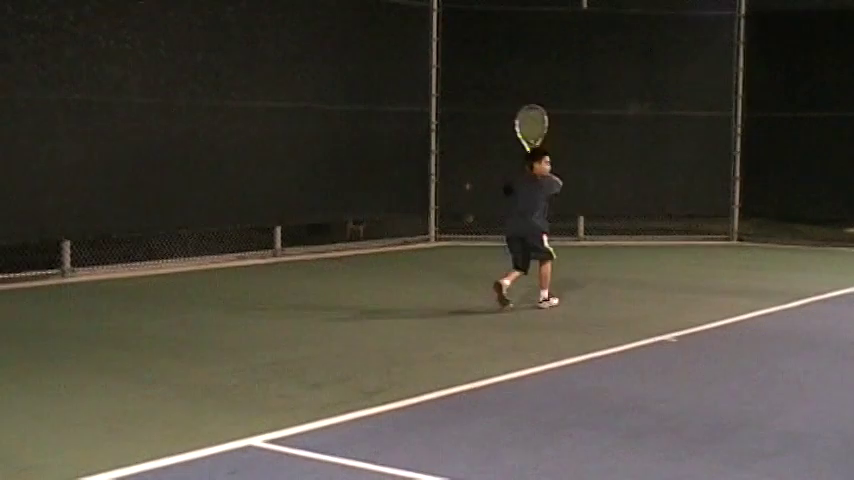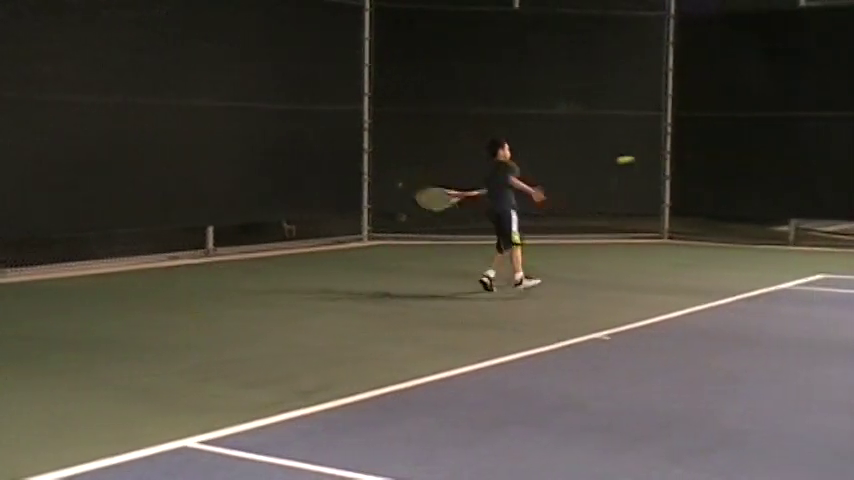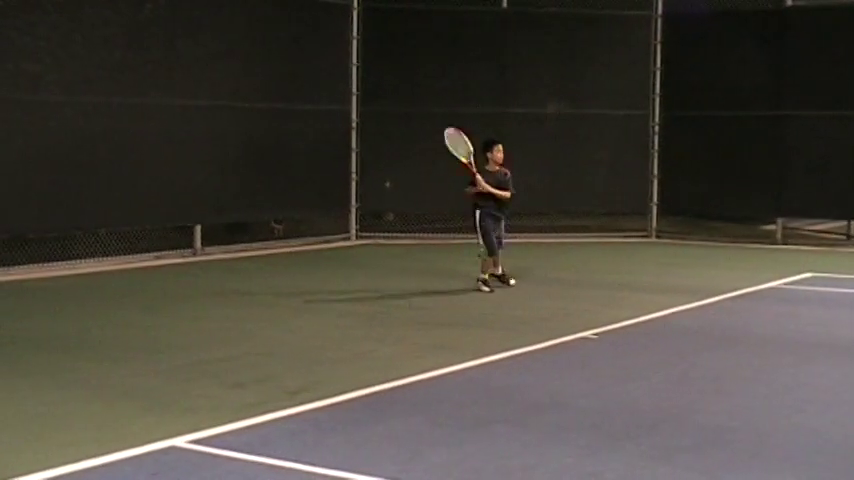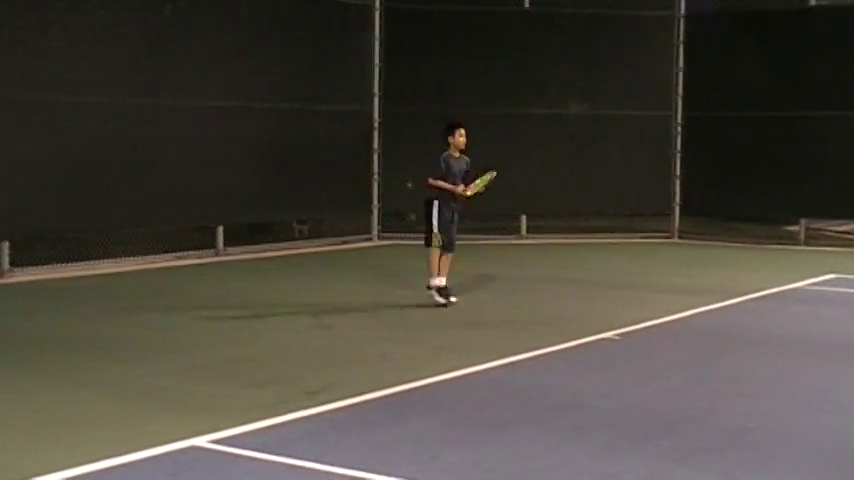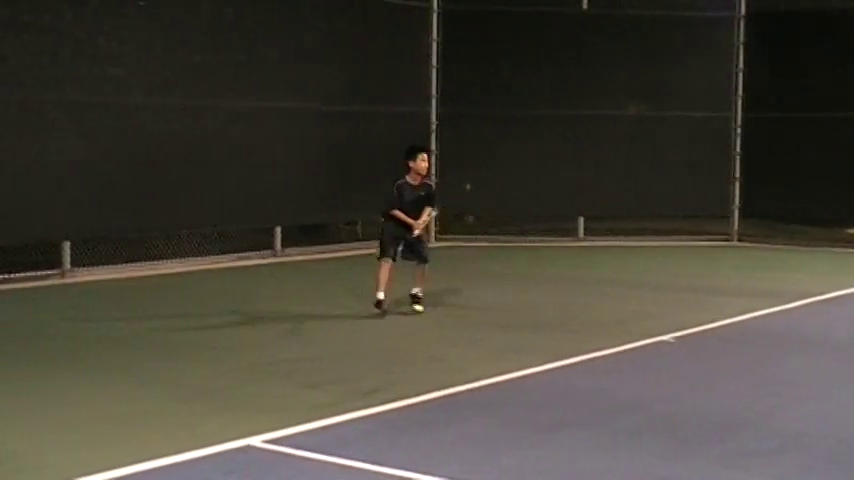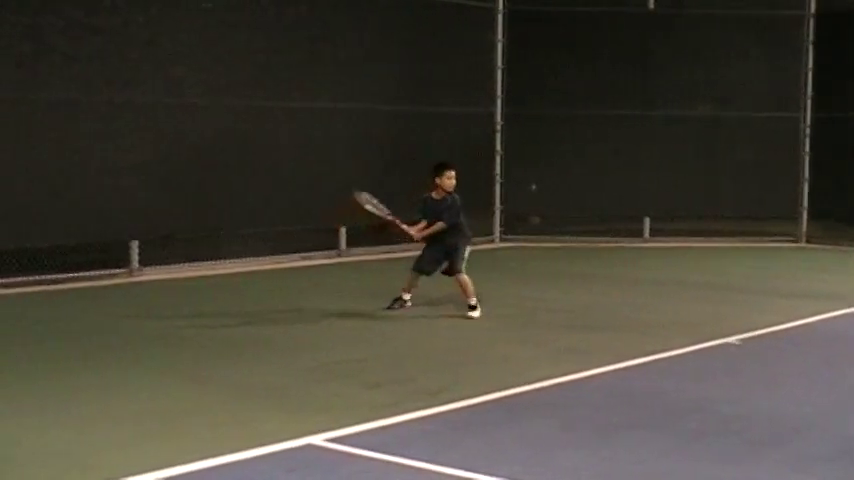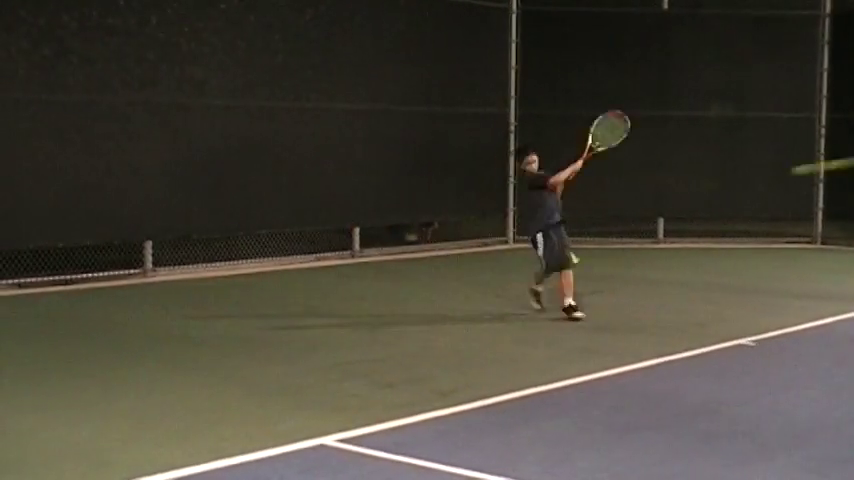
dt=0.7s
person 1, frame 1
left shoulder: (518, 181)
right shoulder: (546, 184)
left elbow: (506, 190)
right elbow: (559, 184)
right wrist: (547, 175)
left hip: (512, 230)
right hip: (534, 229)
left knee: (520, 268)
right knee: (547, 259)
left ankle: (503, 283)
right ankle: (544, 298)
person 1, frame 2
left shoulder: (493, 167)
right shoulder: (507, 166)
left elbow: (488, 190)
right elbow: (512, 181)
left wrist: (465, 194)
right wrist: (531, 191)
left hip: (496, 210)
right hip: (506, 209)
left knee: (503, 245)
right knee: (515, 243)
left ankle: (488, 276)
right ankle: (519, 278)
person 1, frame 3
left shoulder: (505, 174)
right shoulder: (479, 173)
left elbow: (508, 195)
right elbow: (469, 191)
left wrist: (491, 189)
right wrist: (477, 188)
left hip: (499, 214)
right hip: (482, 214)
left knee: (497, 247)
right knee: (490, 249)
left ankle: (499, 272)
right ankle: (483, 278)
person 1, frame 4
left shoulder: (465, 161)
right shoulder: (444, 159)
right elbow: (432, 180)
left wrist: (464, 190)
right wrist: (453, 188)
left hip: (453, 206)
right hip: (438, 204)
left knee: (449, 248)
right knee: (437, 244)
left ankle: (442, 284)
right ankle: (434, 285)
person 1, frame 5
left shoulder: (428, 186)
right shoulder: (399, 186)
left elbow: (429, 206)
right elbow: (392, 209)
left wrist: (422, 221)
right wrist: (410, 221)
left hip: (417, 225)
right hip: (393, 224)
left knee: (422, 258)
right knee: (387, 258)
left ankle: (416, 294)
right ankle: (380, 298)
person 1, frame 6
left shoulder: (453, 200)
right shoulder: (427, 200)
left elbow: (443, 223)
right elbow: (426, 220)
left wrist: (422, 234)
right wrist: (414, 229)
left hip: (459, 239)
right hip: (437, 239)
left knee: (458, 271)
right knee: (417, 268)
left ankle: (473, 304)
right ankle: (405, 298)
person 1, frame 7
left shoulder: (542, 175)
right shoulder: (529, 178)
right elbow: (553, 181)
right wrist: (575, 166)
left hip: (556, 225)
right hip: (542, 229)
left knee: (567, 265)
right knee: (548, 267)
left ankle: (569, 305)
right ankle: (536, 288)
